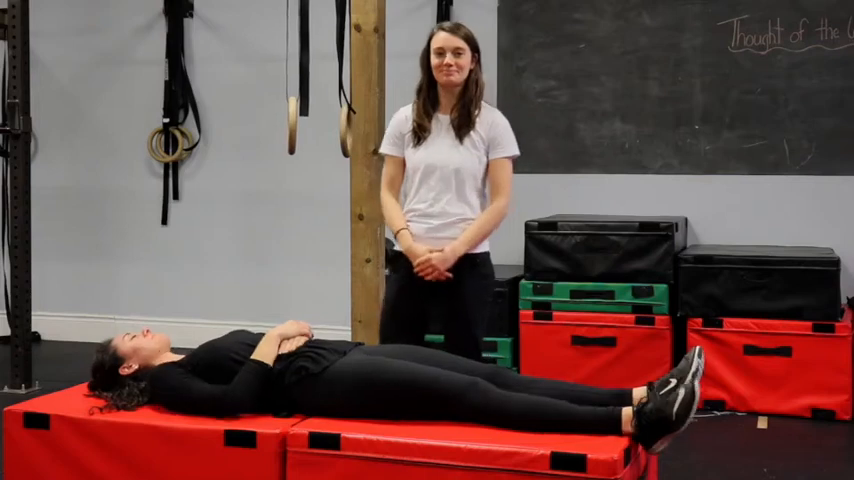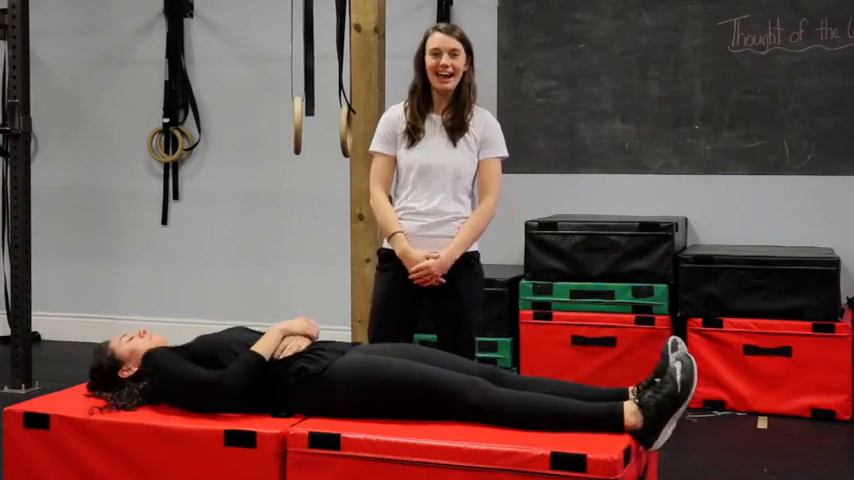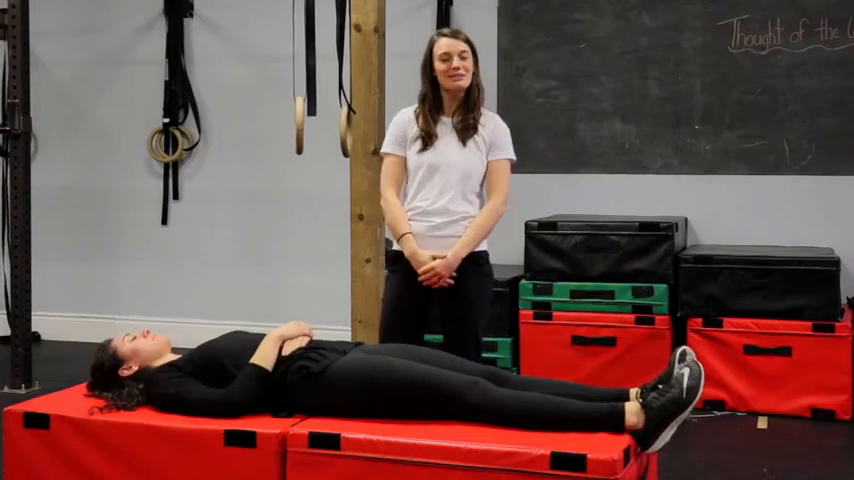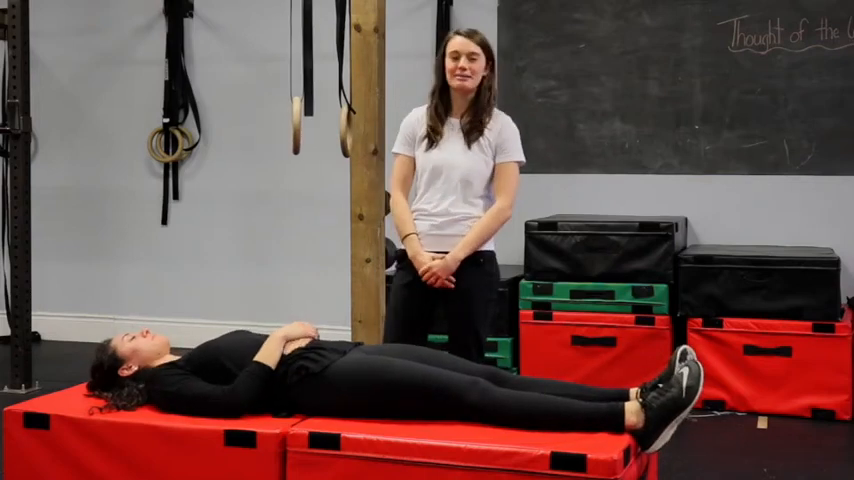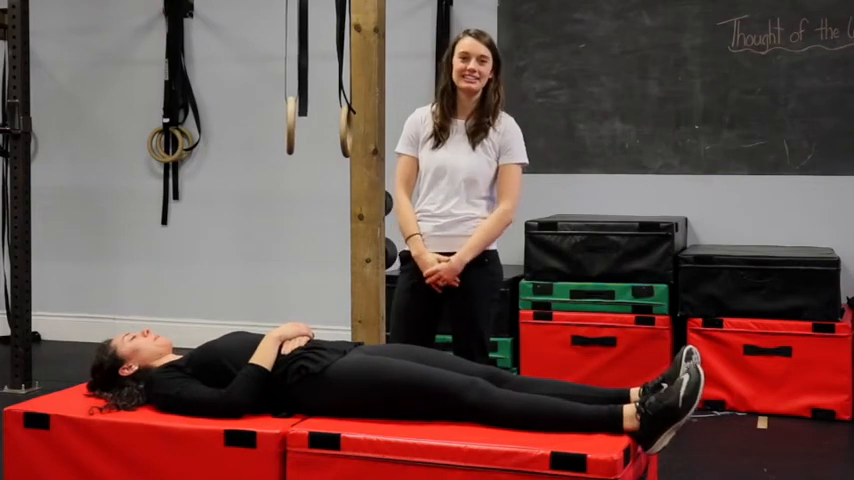
dt=0.4s
person 1, frame 1
left shoulder: (191, 360)
right shoulder: (167, 383)
right elbow: (236, 399)
left wrist: (283, 336)
right wrist: (273, 337)
left hip: (340, 356)
right hip: (319, 382)
left knee: (490, 374)
right knee: (474, 396)
left ankle: (640, 395)
right ankle: (632, 421)
person 1, frame 2
left shoulder: (186, 354)
right shoulder: (164, 372)
right elbow: (230, 387)
left wrist: (287, 338)
right wrist: (277, 332)
left hip: (341, 356)
right hip: (316, 383)
left knee: (490, 376)
right knee: (472, 398)
left ankle: (634, 395)
right ankle: (633, 419)
person 1, frame 3
left shoulder: (192, 359)
right shoulder: (165, 385)
right elbow: (237, 401)
left wrist: (284, 337)
right wrist: (274, 340)
left hip: (339, 355)
right hip: (319, 383)
left knee: (490, 375)
right knee: (473, 396)
left ankle: (637, 396)
right ankle: (634, 420)
person 1, frame 4
left shoulder: (191, 358)
right shoulder: (167, 385)
right elbow: (239, 400)
left wrist: (285, 337)
right wrist: (278, 339)
left hip: (340, 354)
right hip: (319, 383)
left knee: (490, 375)
right knee: (472, 397)
left ankle: (637, 395)
right ankle: (632, 418)
person 1, frame 5
left shoulder: (193, 358)
right shoulder: (166, 385)
right elbow: (236, 402)
left wrist: (283, 337)
right wrist: (273, 340)
left hip: (340, 355)
right hip: (318, 383)
left knee: (490, 375)
right knee: (472, 397)
left ankle: (636, 396)
right ankle: (632, 421)
person 2, frame 1
left shoulder: (492, 123)
right shoulder: (405, 120)
left elbow: (499, 202)
right elbow: (389, 193)
left wrist: (452, 252)
right wrist: (408, 244)
left hip: (468, 262)
right hip: (409, 260)
person 2, frame 2
left shoulder: (483, 124)
right shoulder: (396, 118)
left elbow: (488, 201)
right elbow: (378, 193)
left wrist: (448, 257)
right wrist: (405, 250)
left hip: (459, 261)
right hip: (398, 258)
person 2, frame 3
left shoulder: (492, 127)
right shoulder: (406, 121)
left elbow: (497, 202)
right elbow: (389, 194)
left wrist: (454, 257)
right wrist: (414, 251)
left hip: (468, 261)
right hip: (408, 259)
left knee: (463, 362)
person 2, frame 4
left shoulder: (501, 127)
right shoulder: (417, 121)
left elbow: (503, 205)
right elbow: (398, 194)
left wrist: (453, 258)
right wrist: (416, 252)
left hip: (472, 261)
right hip: (415, 258)
left knee: (466, 362)
person 2, frame 5
left shoulder: (504, 129)
right shoulder: (421, 121)
left elbow: (506, 207)
right elbow: (402, 194)
left wrist: (458, 261)
right wrist: (421, 253)
left hip: (476, 262)
right hip: (419, 260)
left knee: (470, 362)
